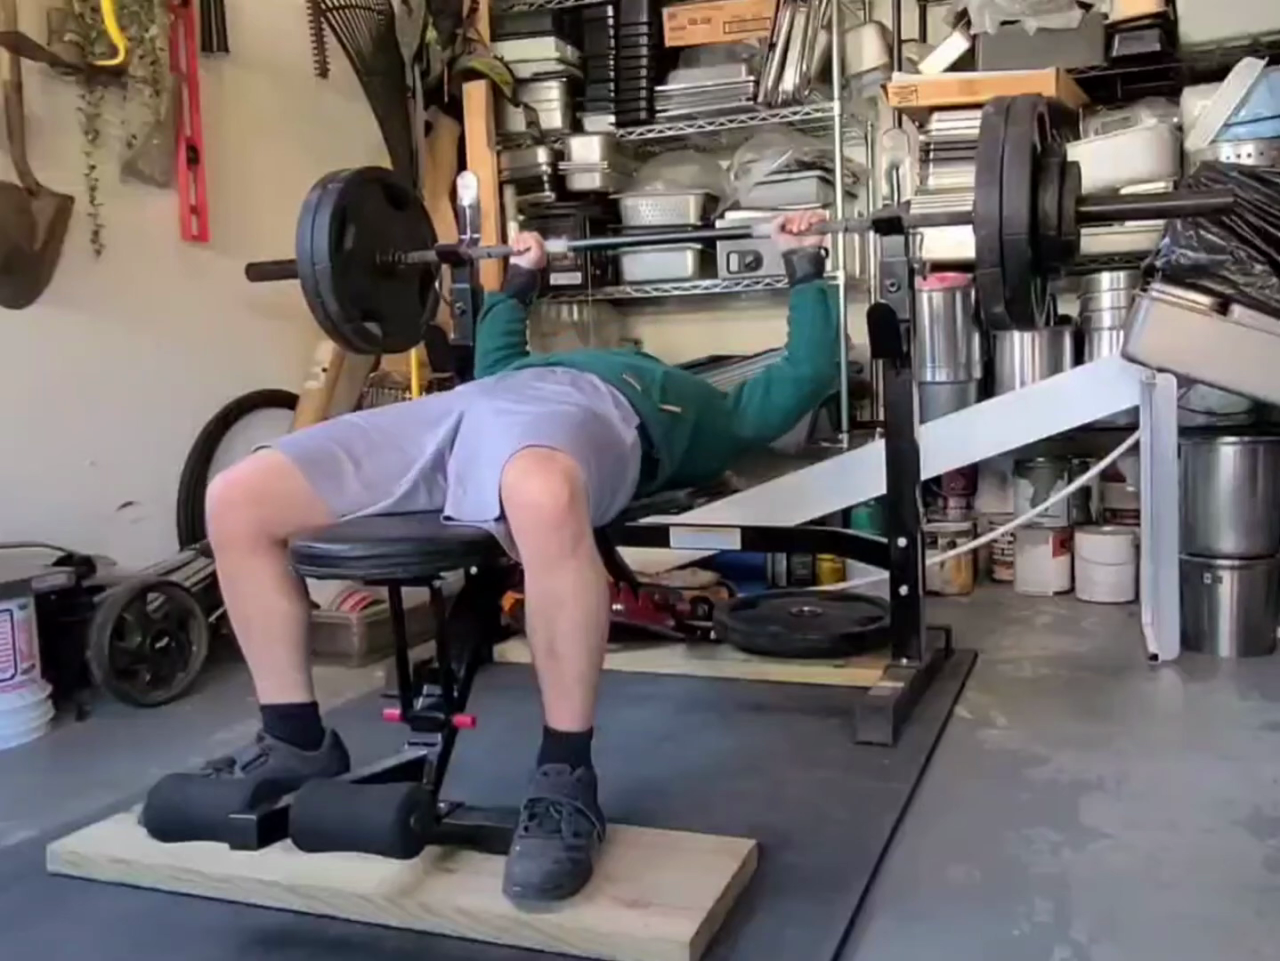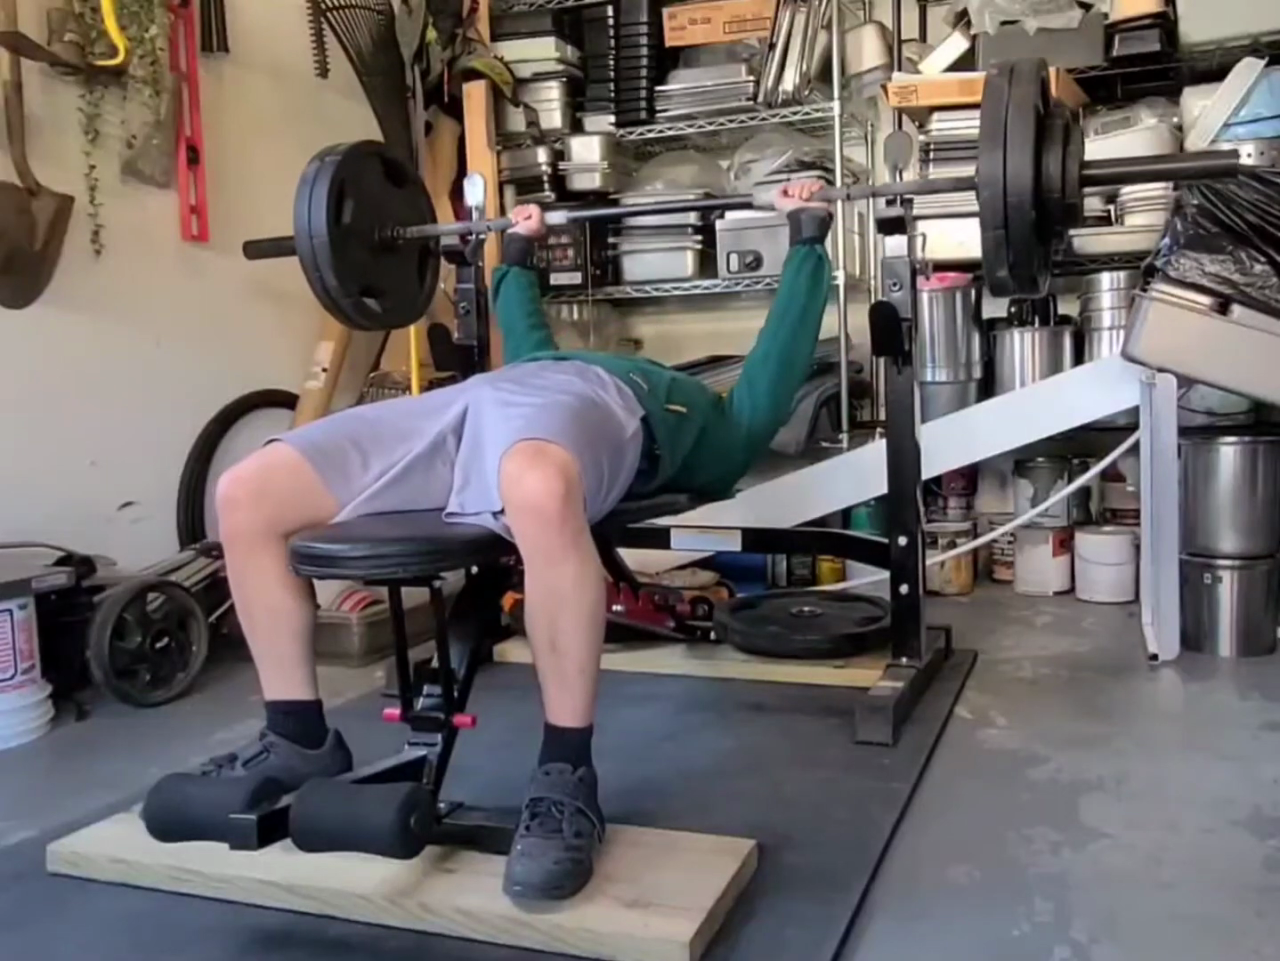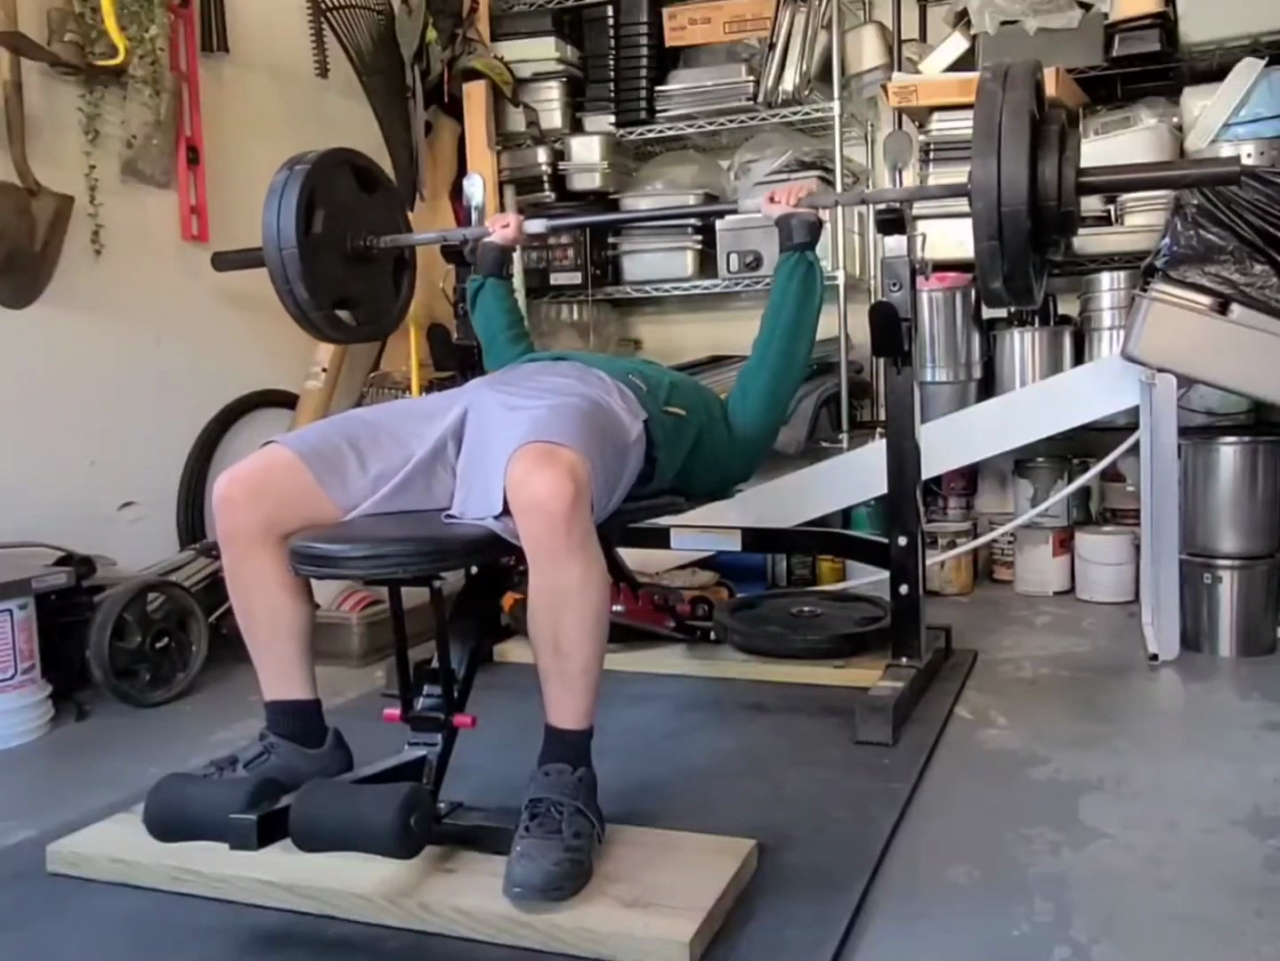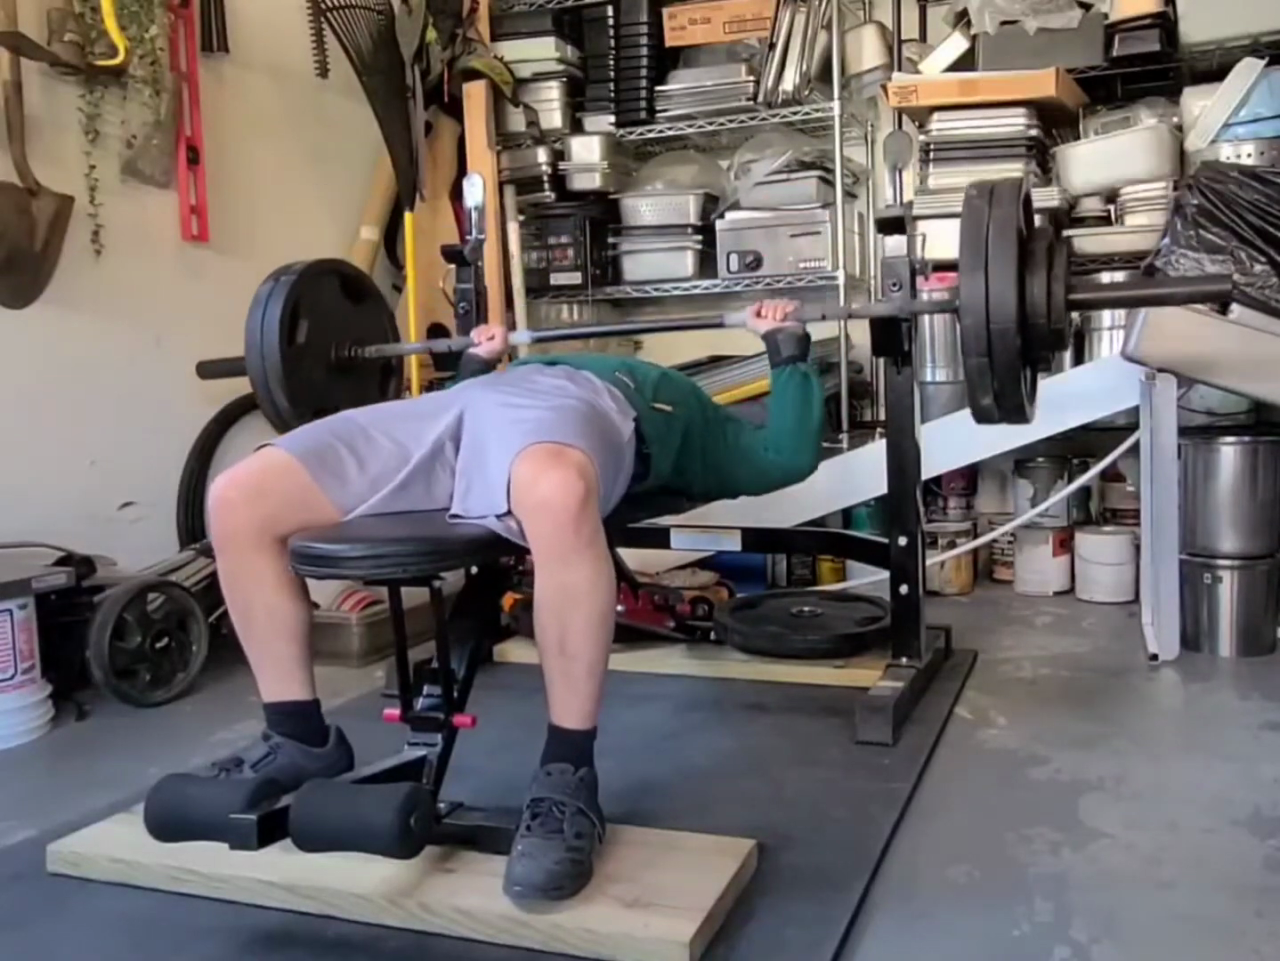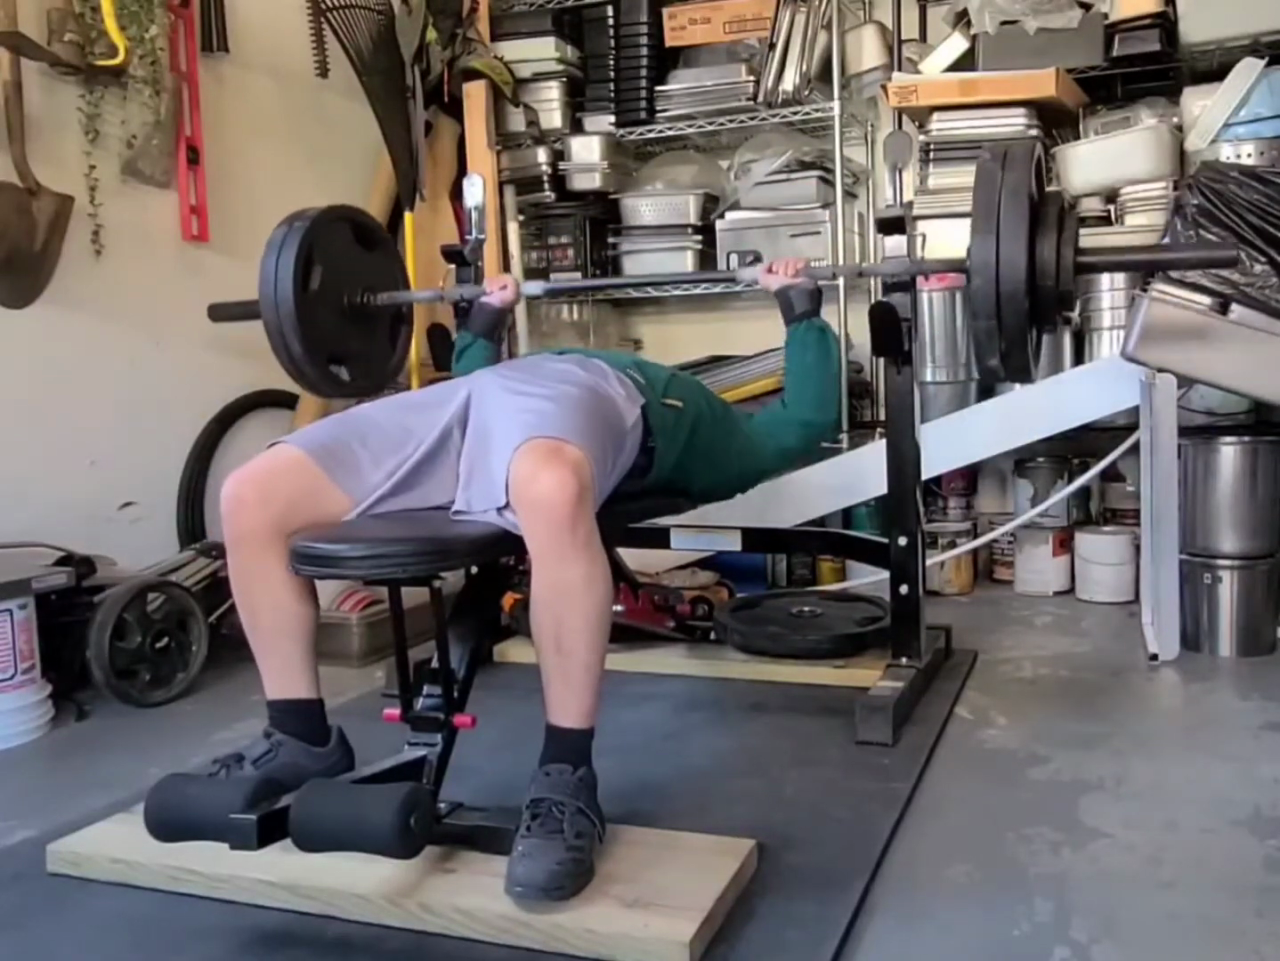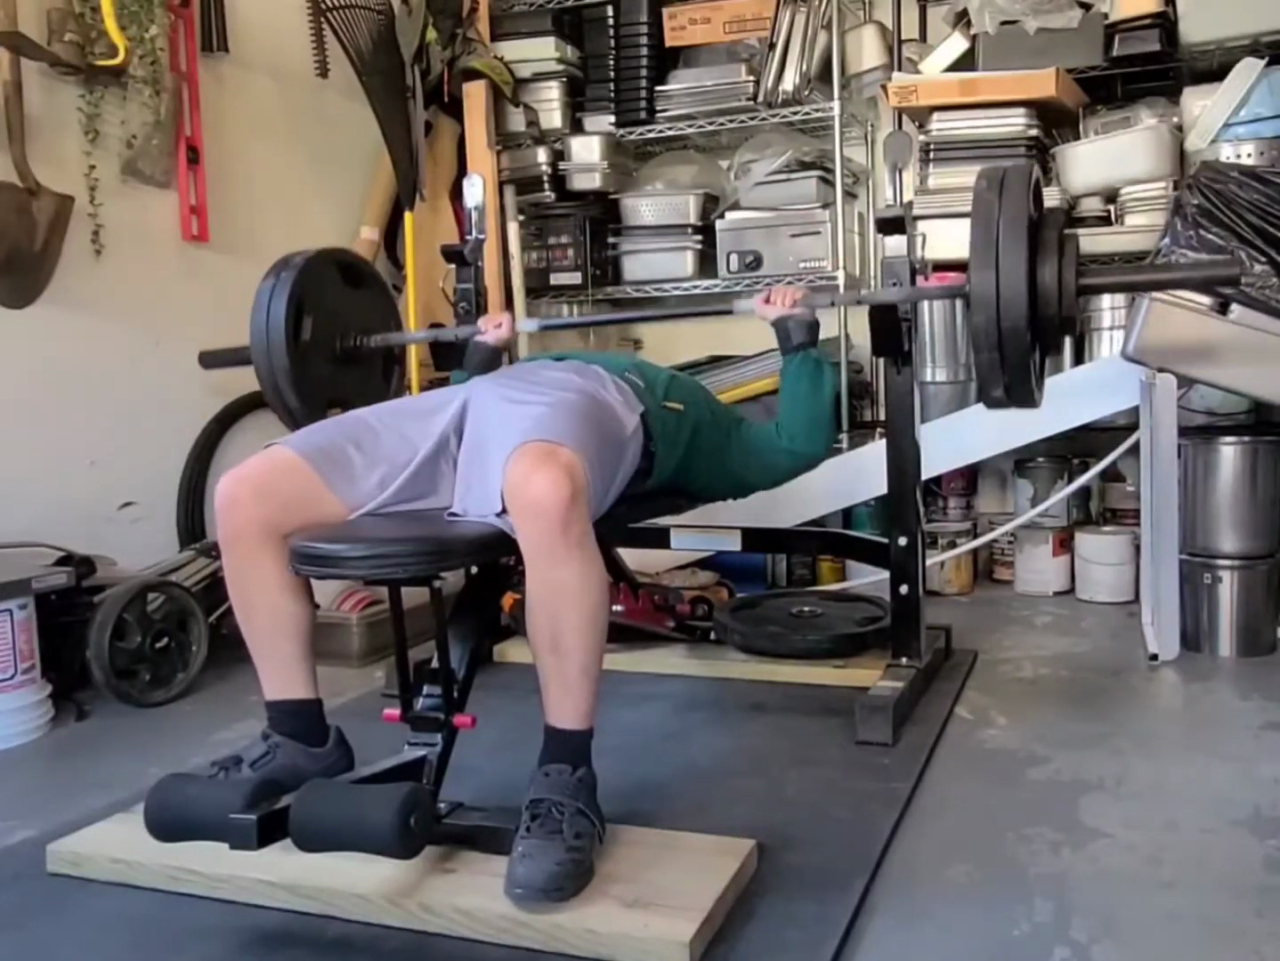
dt=0.7s
person 1, frame 1
left shoulder: (720, 411)
right shoulder: (612, 365)
left elbow: (810, 371)
right elbow: (495, 368)
left wrist: (804, 267)
right wrist: (516, 283)
right hip: (469, 405)
left knee: (542, 499)
right knee: (236, 501)
left ankle: (565, 782)
right ankle: (295, 745)
person 1, frame 2
left shoulder: (724, 430)
right shoulder: (606, 372)
left elbow: (783, 350)
right elbow: (528, 343)
left wrist: (807, 235)
right wrist: (517, 253)
left knee: (539, 494)
right knee: (243, 496)
left ankle: (565, 779)
right ankle: (298, 743)
person 1, frame 3
left shoulder: (724, 434)
left elbow: (780, 357)
right elbow: (507, 355)
left wrist: (797, 240)
right wrist: (491, 262)
left knee: (546, 497)
right knee: (242, 498)
left ankle: (564, 779)
right ankle: (298, 743)
person 1, frame 4
left shoulder: (703, 426)
left elbow: (789, 455)
left wrist: (785, 346)
right wrist: (476, 365)
left knee: (557, 496)
right knee: (236, 503)
left ankle: (566, 783)
right ankle: (301, 742)
person 1, frame 5
left shoulder: (720, 436)
left elbow: (809, 419)
right elbow: (485, 382)
left wrist: (799, 306)
right wrist: (485, 317)
left knee: (551, 493)
right knee: (250, 498)
left ankle: (565, 782)
right ankle: (301, 739)
person 1, frame 6
left shoulder: (714, 431)
left elbow: (801, 443)
left wrist: (795, 334)
right wrist: (482, 354)
left knee: (544, 497)
right knee: (243, 499)
left ankle: (564, 782)
right ankle: (303, 741)
